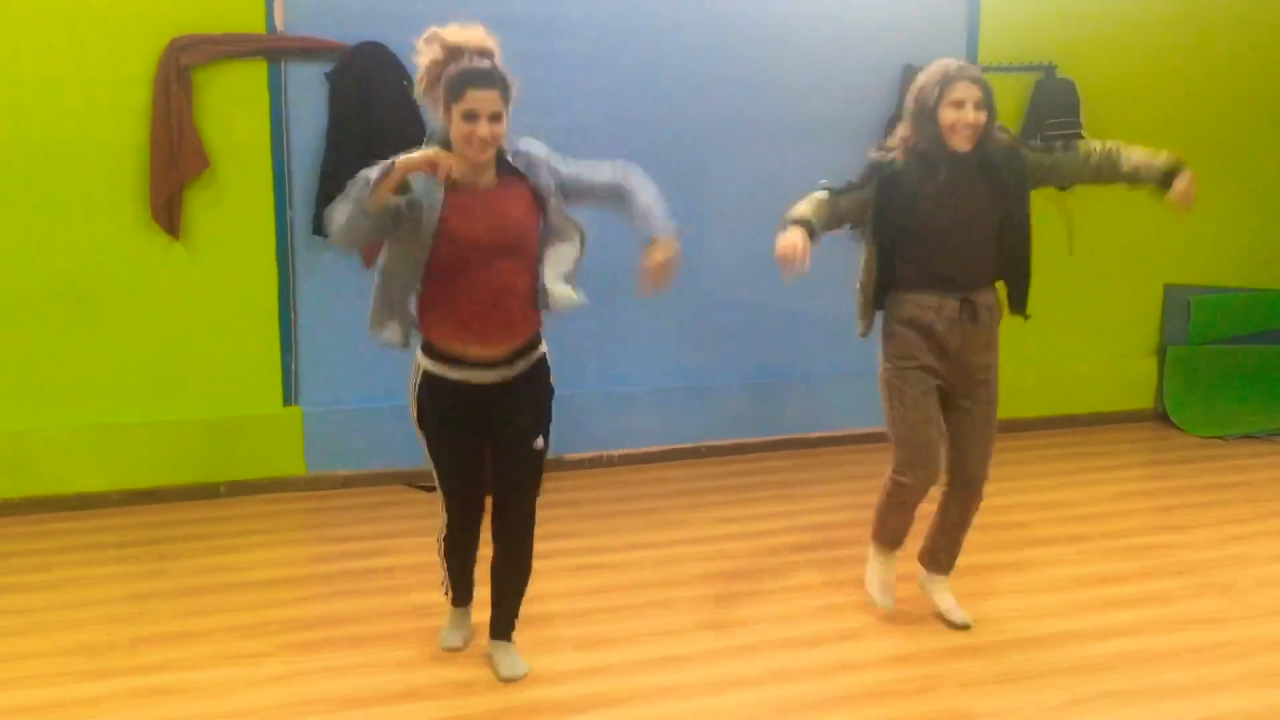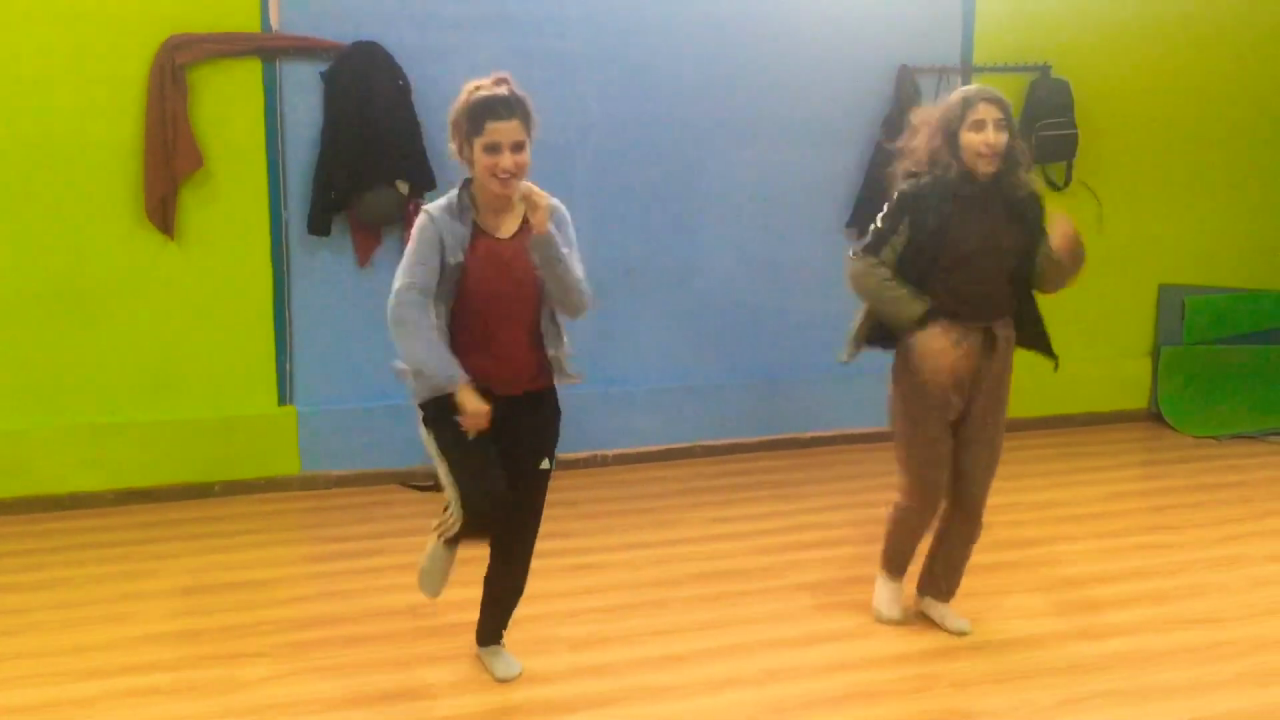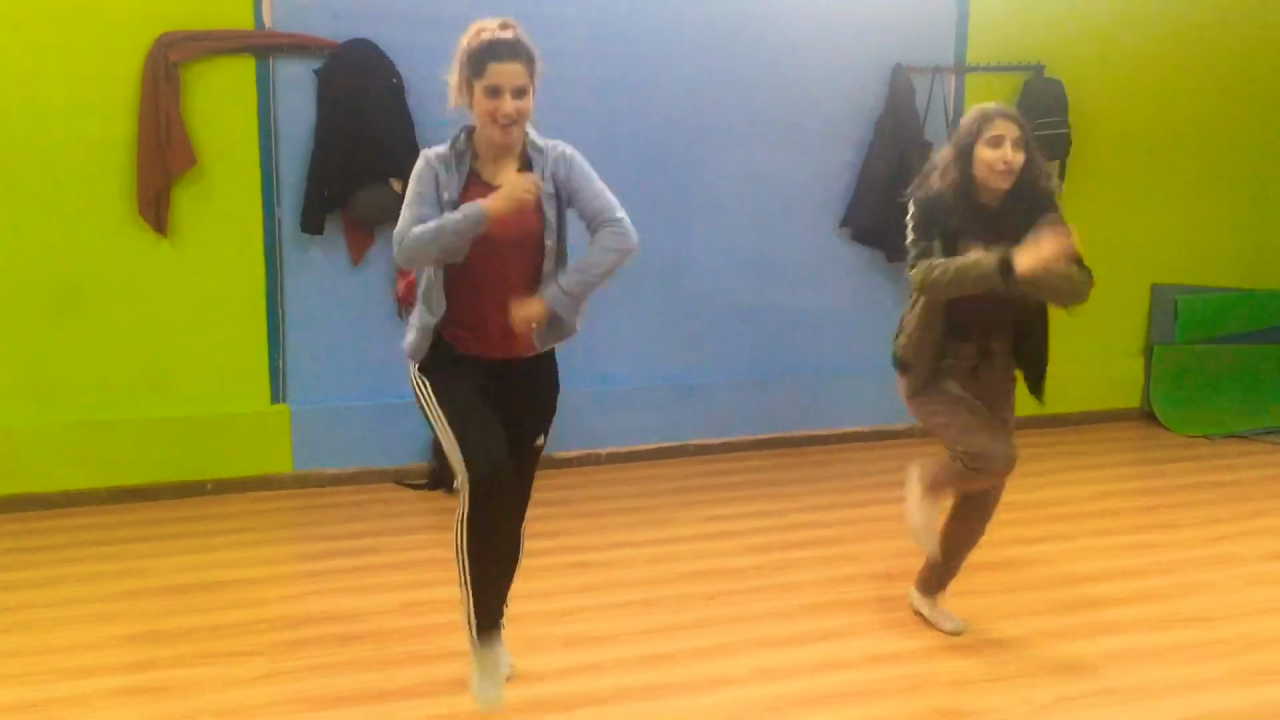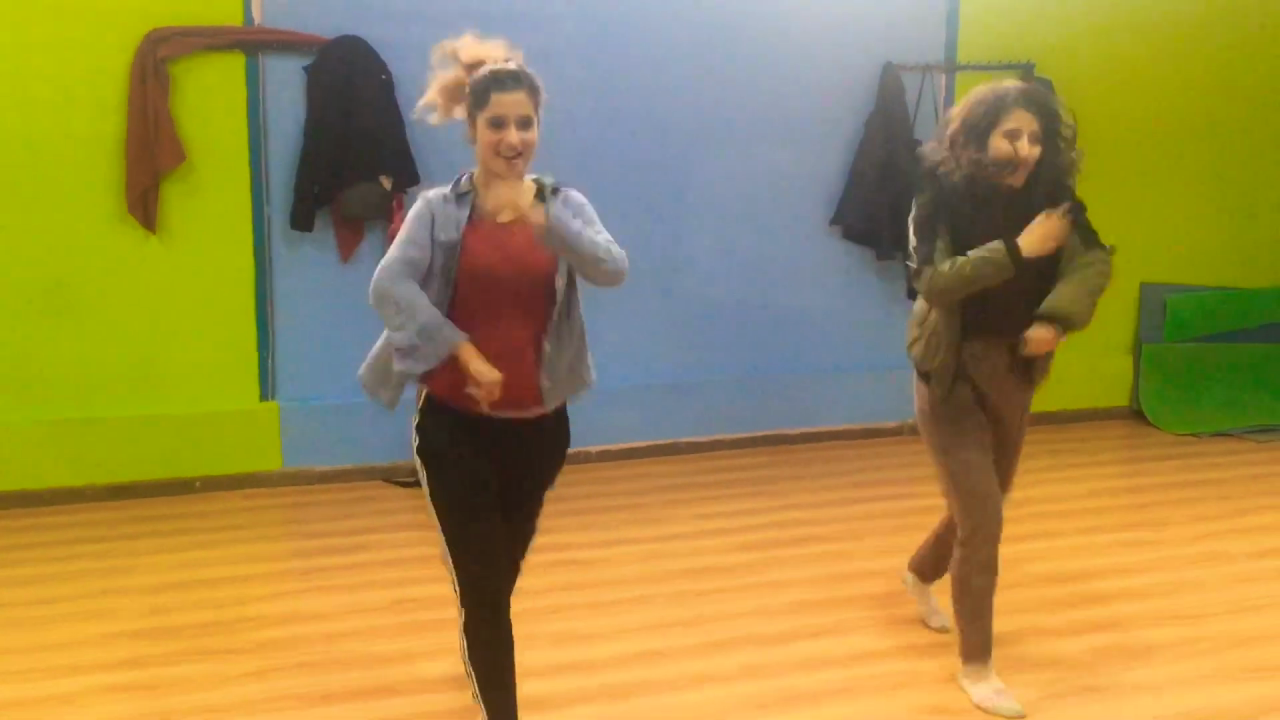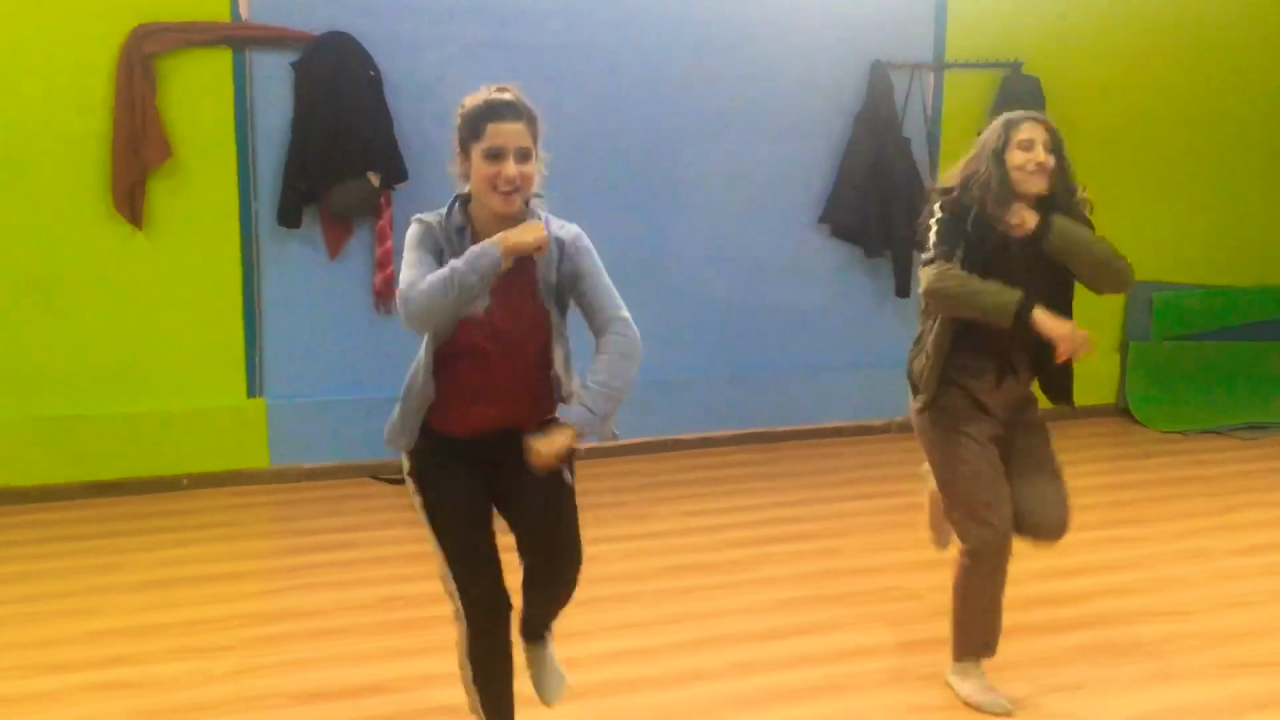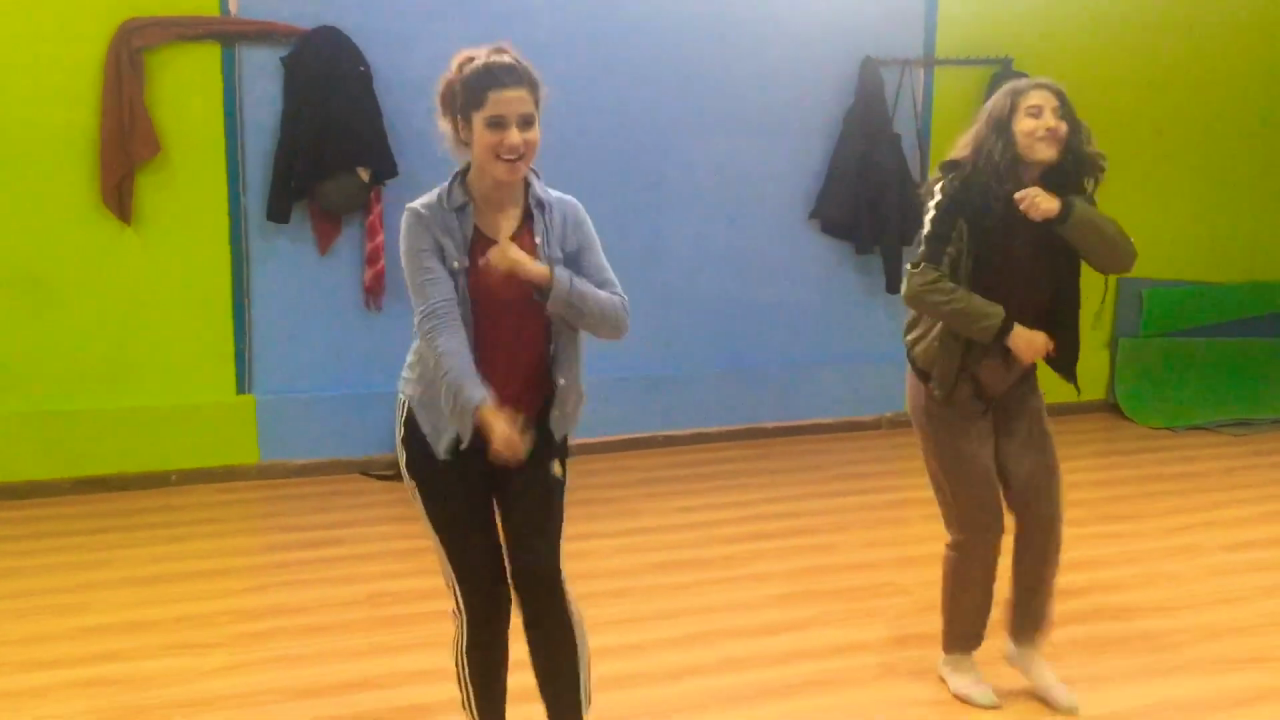
dt=0.2s
person 1, frame 1
left shoulder: (535, 169)
right shoulder: (421, 181)
left elbow: (623, 182)
right elbow: (345, 232)
left wrist: (659, 236)
right wrist: (393, 173)
left hip: (521, 375)
right hip: (447, 379)
left knee: (515, 515)
right knee: (462, 511)
left ankle: (503, 636)
right ankle: (458, 608)
person 1, frame 2
left shoulder: (549, 215)
right shoulder: (439, 221)
left elbow: (574, 302)
right elbow: (406, 308)
left wrist: (544, 237)
right wrist: (459, 390)
left hip: (530, 398)
right hip: (455, 394)
left knee: (518, 536)
right knee: (482, 501)
left ankle: (491, 638)
right ankle: (447, 538)
person 1, frame 3
left shoulder: (560, 163)
right shoulder: (437, 165)
left elbow: (620, 237)
right elbow: (409, 248)
left wrist: (550, 298)
right wrist: (486, 208)
left hip: (529, 365)
right hip: (451, 358)
left knee: (510, 511)
right knee: (485, 472)
left ankle: (490, 626)
right ankle: (482, 643)
person 1, frame 4
left shoulder: (562, 206)
right shoulder: (437, 209)
left elbow: (612, 268)
right elbow: (388, 286)
left wrist: (542, 222)
right wrist: (462, 353)
left hip: (538, 422)
right hip: (454, 421)
left knee: (506, 559)
right knee: (479, 585)
left ankle: (485, 653)
person 1, frame 5
left shoulder: (565, 243)
right shoulder: (430, 233)
left elbow: (623, 338)
right elbow: (419, 311)
left wrist: (573, 425)
right wrist: (499, 248)
left hip: (532, 436)
right hip: (446, 442)
left knee: (557, 553)
right knee: (480, 603)
left ankle: (536, 634)
person 1, frame 6
left shoulder: (563, 214)
right shoulder: (426, 220)
left elbow: (616, 317)
right elbow: (437, 330)
left wrist: (543, 277)
right wrist: (485, 414)
left hip: (534, 425)
right hip: (446, 428)
left knee: (539, 574)
right knee: (482, 600)
person 2, frame 1
left shoulder: (1005, 163)
right shoulder: (896, 172)
left elbow: (1087, 160)
right elbow: (830, 207)
left wrist: (1161, 170)
right wrist: (798, 225)
left hip: (977, 331)
right hip: (913, 333)
left knee: (972, 470)
right knee: (918, 467)
left ankle: (936, 572)
right ankle: (882, 551)
person 2, frame 2
left shoulder: (1019, 200)
right shoulder: (920, 196)
left elbow: (1047, 280)
right elbow: (866, 265)
left wrist: (1064, 249)
right wrist: (922, 325)
left hip: (991, 360)
right hip: (928, 358)
left knee: (970, 499)
right knee: (926, 492)
left ankle: (935, 595)
right ankle: (889, 576)
person 2, frame 3
left shoulder: (1035, 214)
right shoulder: (933, 205)
left elbow: (1078, 286)
right elbow: (924, 278)
left wrist: (1039, 270)
right wrist: (1011, 266)
left hip: (995, 371)
right hip: (934, 369)
left knee: (981, 501)
right knee: (993, 457)
left ankle: (927, 592)
right ankle: (929, 480)
person 2, frame 4
left shoulder: (1052, 195)
right shoulder: (942, 192)
left elbow: (1094, 262)
right elbow: (932, 282)
left wrist: (1060, 318)
right wrist: (1017, 251)
left hip: (1015, 372)
right hip: (952, 375)
left knee: (979, 508)
right knee: (982, 518)
left ankle: (920, 577)
right ankle: (976, 667)
person 2, frame 5
left shoulder: (1059, 221)
right shoulder: (956, 212)
left elbow: (1114, 272)
right elbow: (938, 284)
left wrist: (1047, 229)
right wrist: (1034, 315)
left hip: (1014, 392)
right hip: (952, 394)
left knee: (1047, 518)
right knee: (989, 535)
left ankle: (950, 491)
right ankle: (967, 666)
person 2, frame 6
left shoulder: (1063, 194)
right shoulder: (962, 188)
left elbow: (1119, 257)
right elbow: (922, 285)
left wrist: (1064, 211)
right wrist: (1006, 327)
left hip: (1014, 375)
right hip: (951, 376)
left knee: (1042, 514)
right knee: (977, 525)
left ankle: (1027, 646)
right ankle: (957, 657)
